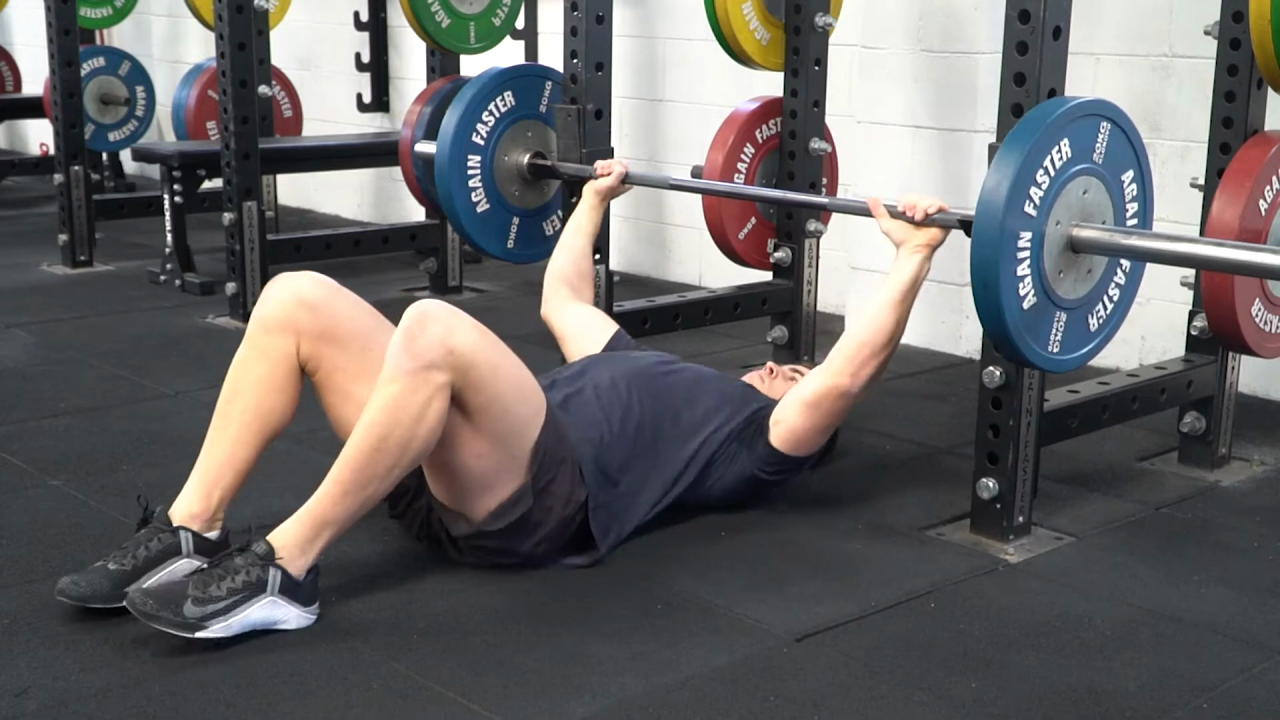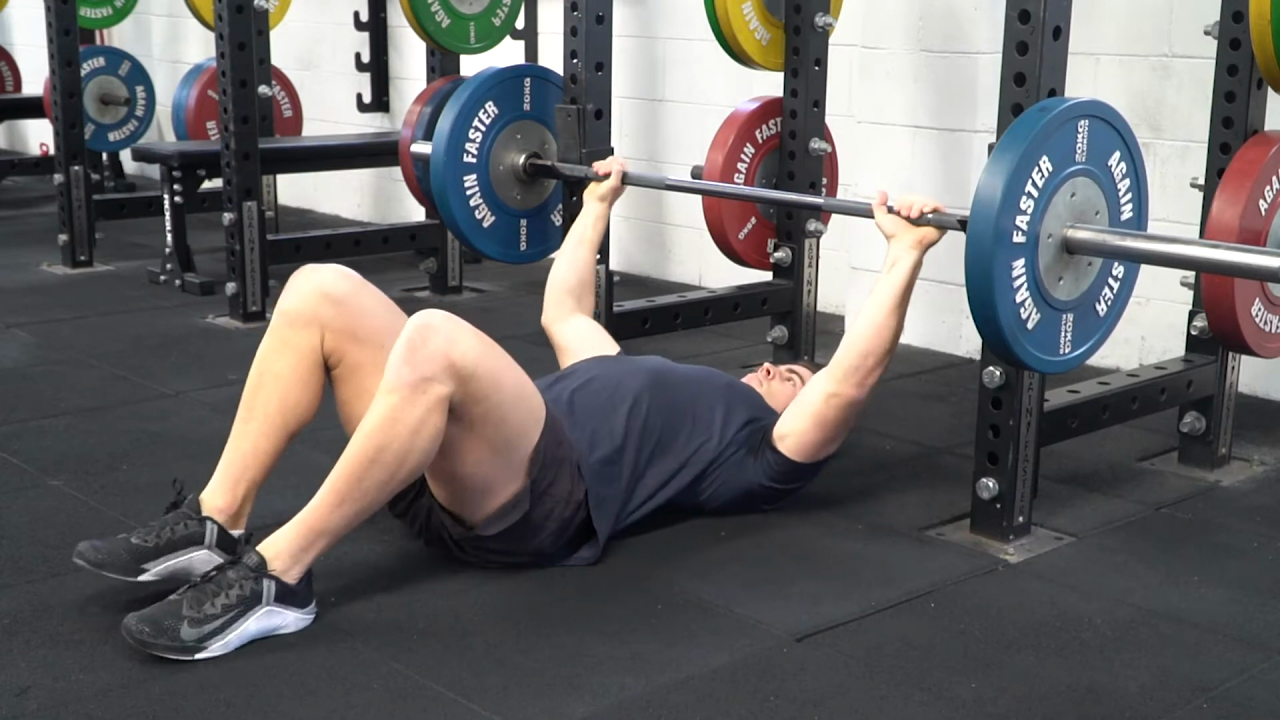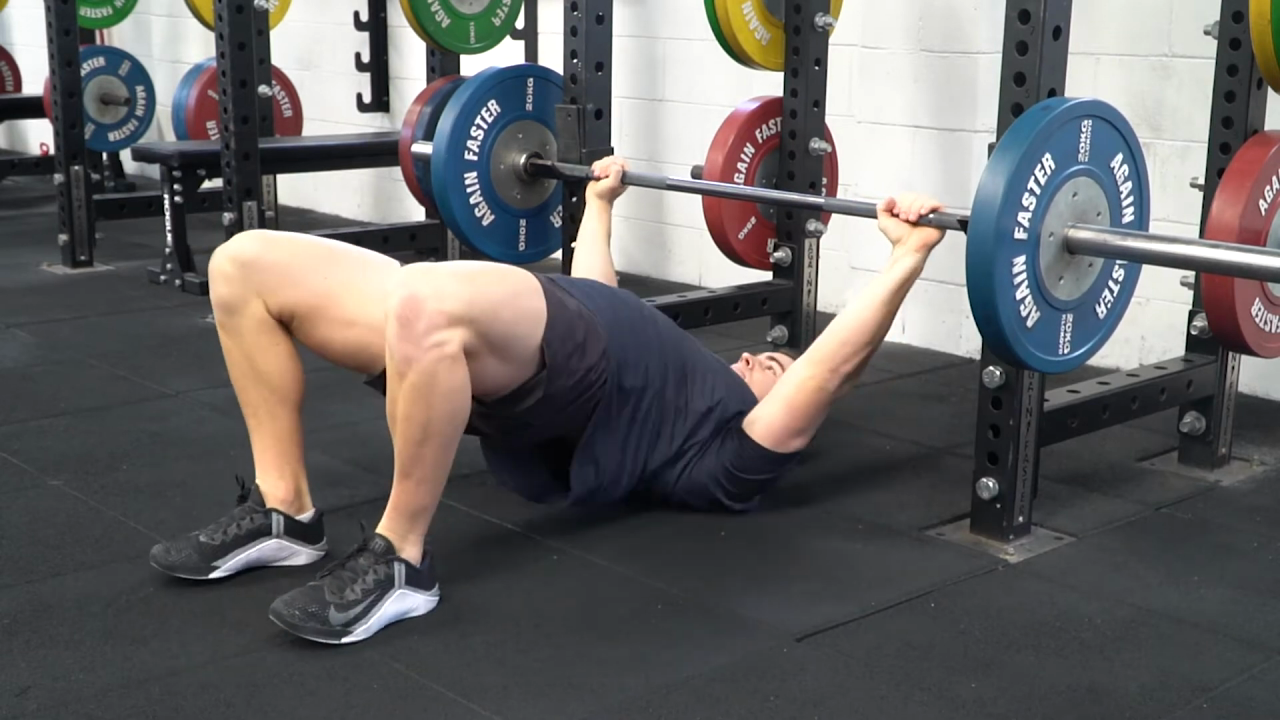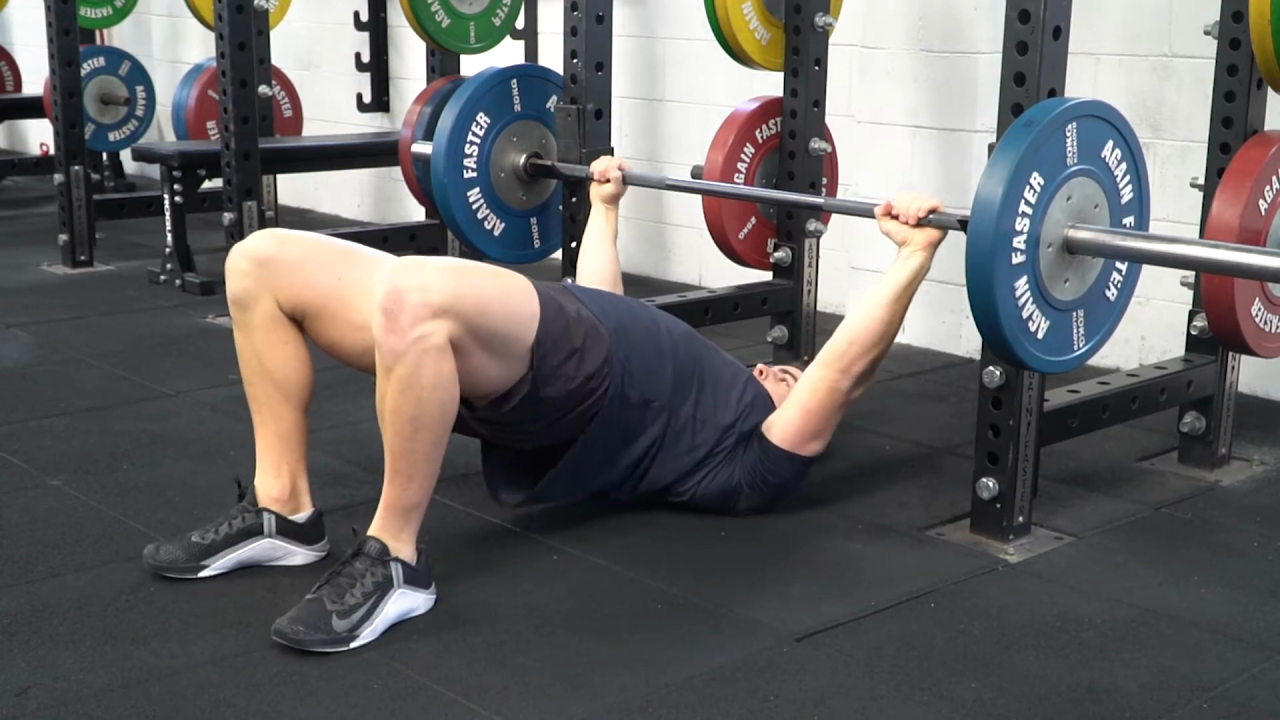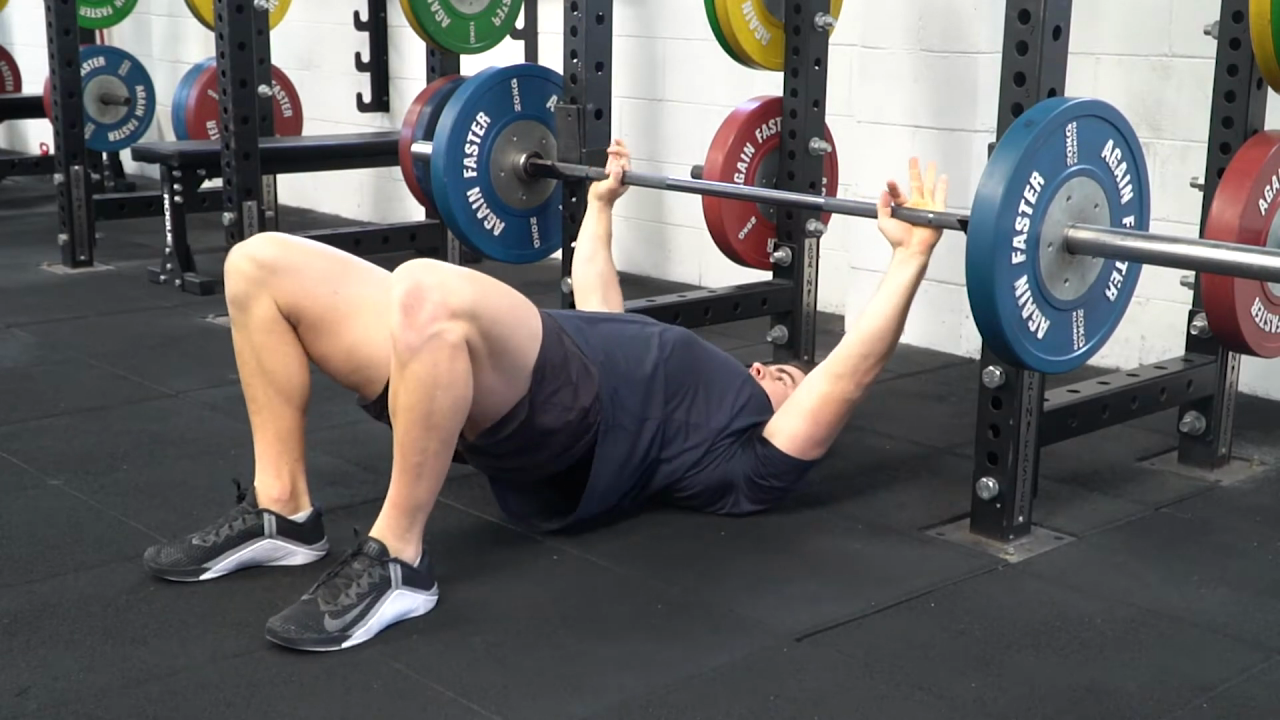
dt=1s
person 1, frame 1
left shoulder: (761, 442)
right shoulder: (650, 373)
left elbow: (849, 373)
right elbow: (563, 302)
left wrist: (911, 256)
right wrist: (592, 201)
left hip: (537, 494)
right hip: (444, 474)
left knee: (433, 325)
right knee: (299, 298)
left ankle: (282, 571)
right ankle: (190, 532)
person 1, frame 2
left shoulder: (765, 452)
right shoulder: (647, 382)
left elbow: (850, 382)
right elbow: (563, 311)
left wrist: (904, 255)
right wrist: (596, 206)
left hip: (543, 490)
right hip: (449, 476)
left knee: (434, 338)
right knee: (321, 291)
left ankle: (273, 576)
right ankle: (214, 524)
person 1, frame 3
right shoulder: (684, 392)
left elbow: (833, 365)
right elbow: (591, 291)
left wrist: (908, 255)
right wrist: (598, 202)
right hip: (449, 334)
left knee: (423, 307)
right knee: (243, 265)
left ankle: (398, 561)
right ankle: (283, 514)
person 1, frame 4
left shoulder: (756, 461)
right shoulder: (703, 394)
left elbow: (845, 365)
right elbow: (600, 306)
left wrist: (915, 254)
right wrist: (605, 205)
left hip: (569, 364)
right hip: (480, 351)
left knee: (408, 297)
right knee: (260, 263)
left ankle: (391, 561)
right ankle: (282, 511)
person 1, frame 5
left shoulder: (754, 458)
right shoulder: (677, 383)
left elbow: (849, 373)
right elbow: (599, 314)
left wrist: (911, 255)
right wrist: (601, 204)
left hip: (564, 396)
left knee: (426, 291)
right knee: (260, 266)
left ankle: (394, 561)
right ankle: (281, 513)
